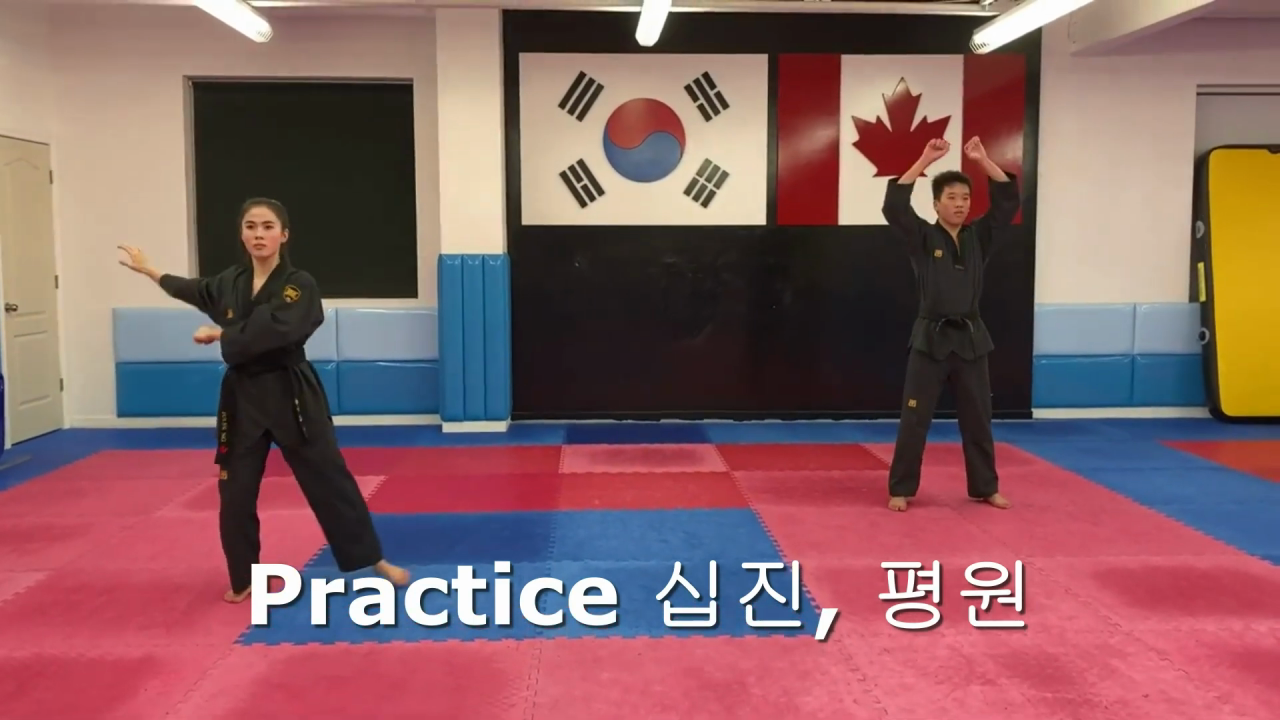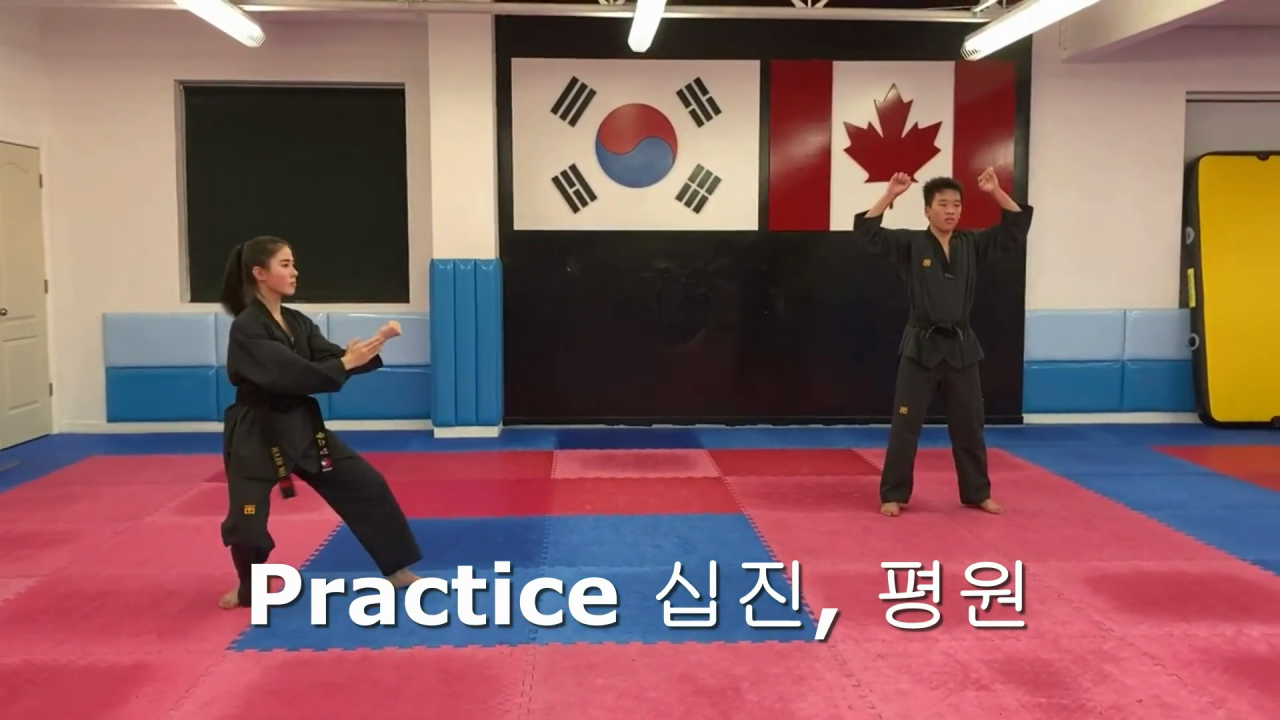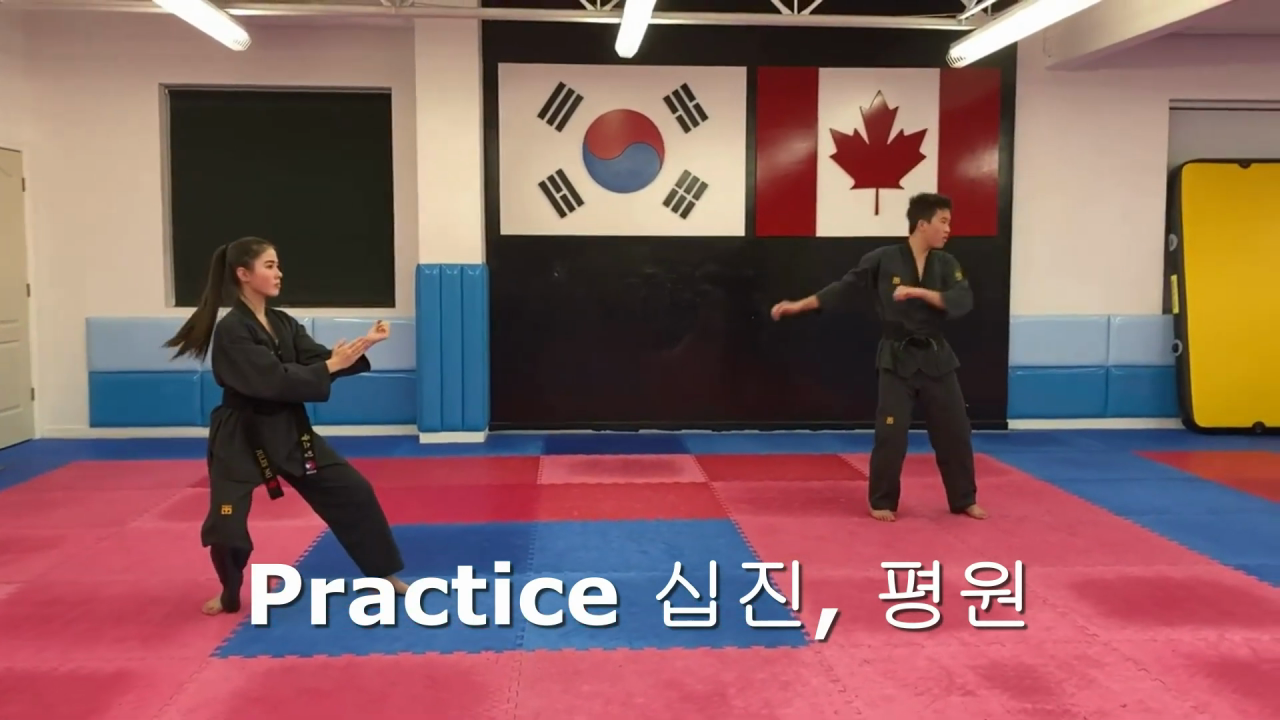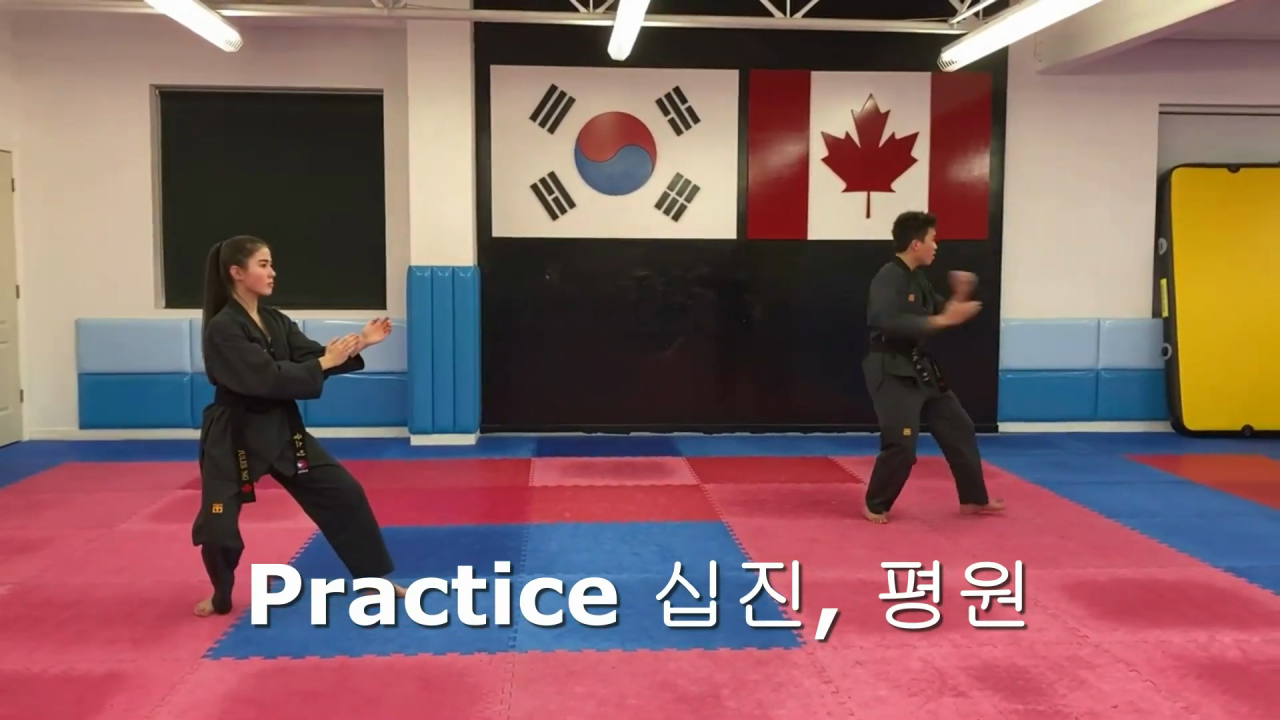
dt=0.4s
person 1, frame 1
left shoulder: (300, 286)
right shoulder: (228, 282)
left elbow: (273, 332)
right elbow: (197, 290)
left wrist: (218, 334)
right wrist: (151, 272)
left hip: (291, 395)
right hip: (242, 396)
left knee: (330, 480)
right knee: (235, 494)
left ankle: (372, 561)
right ankle: (243, 579)
person 1, frame 2
left shoulder: (298, 322)
right shoulder: (246, 328)
left elbow: (333, 361)
right elbow: (295, 374)
left wrist: (374, 342)
right wrist: (346, 362)
left hip: (302, 426)
right hip: (256, 434)
left knee: (368, 487)
right knee: (247, 526)
left ankle: (397, 570)
right ankle: (249, 587)
person 1, frame 3
left shoulder: (284, 323)
right shoulder: (231, 331)
left elbow: (318, 362)
right elbow: (274, 381)
left wrist: (361, 345)
right wrist: (330, 366)
left hip: (290, 430)
right hip: (242, 437)
left knee: (354, 492)
right knee: (226, 526)
left ankle: (383, 575)
right ankle: (230, 594)
person 1, frame 4
left shoulder: (277, 321)
right shoulder: (223, 329)
left elbow: (312, 359)
right elbow: (267, 378)
left wrist: (357, 344)
right wrist: (325, 362)
left hip: (282, 429)
right hip: (235, 435)
left knee: (344, 493)
right knee: (217, 524)
left ankle: (373, 577)
right ankle: (222, 596)
person 2, frame 1
left shoulder: (979, 237)
right shoulder: (922, 236)
left elbow: (1008, 200)
right elbow: (894, 206)
left wrist: (983, 160)
right wrist: (924, 160)
left hip: (970, 338)
right hip: (931, 338)
left knee: (977, 418)
right knee: (915, 418)
left ankle: (986, 487)
right ankle: (901, 489)
person 2, frame 2
left shoulder: (972, 244)
right shoulder: (909, 243)
left elbow: (1016, 230)
right elbow: (865, 235)
left wrist: (997, 193)
right wrist: (889, 195)
left hip: (960, 345)
right hip: (921, 345)
left knee: (969, 423)
right knee: (906, 423)
left ankle: (978, 493)
right ankle: (893, 495)
person 2, frame 3
left shoulder: (946, 263)
right shoulder: (882, 259)
left elbow: (962, 301)
right elbow: (844, 289)
left wrist: (918, 292)
right wrist: (799, 306)
left hip: (935, 356)
right hip: (897, 356)
left knee: (955, 430)
right knee: (892, 433)
left ankle: (964, 499)
right ankle: (883, 501)
person 2, frame 4
left shoulder: (917, 279)
right shoulder: (890, 278)
left elbow: (944, 312)
right elbow: (889, 319)
left wrist: (960, 294)
right wrist: (944, 320)
left hip: (917, 367)
right hip: (890, 370)
left knee: (960, 430)
right knee: (901, 442)
left ankle: (973, 499)
right ankle: (877, 504)
